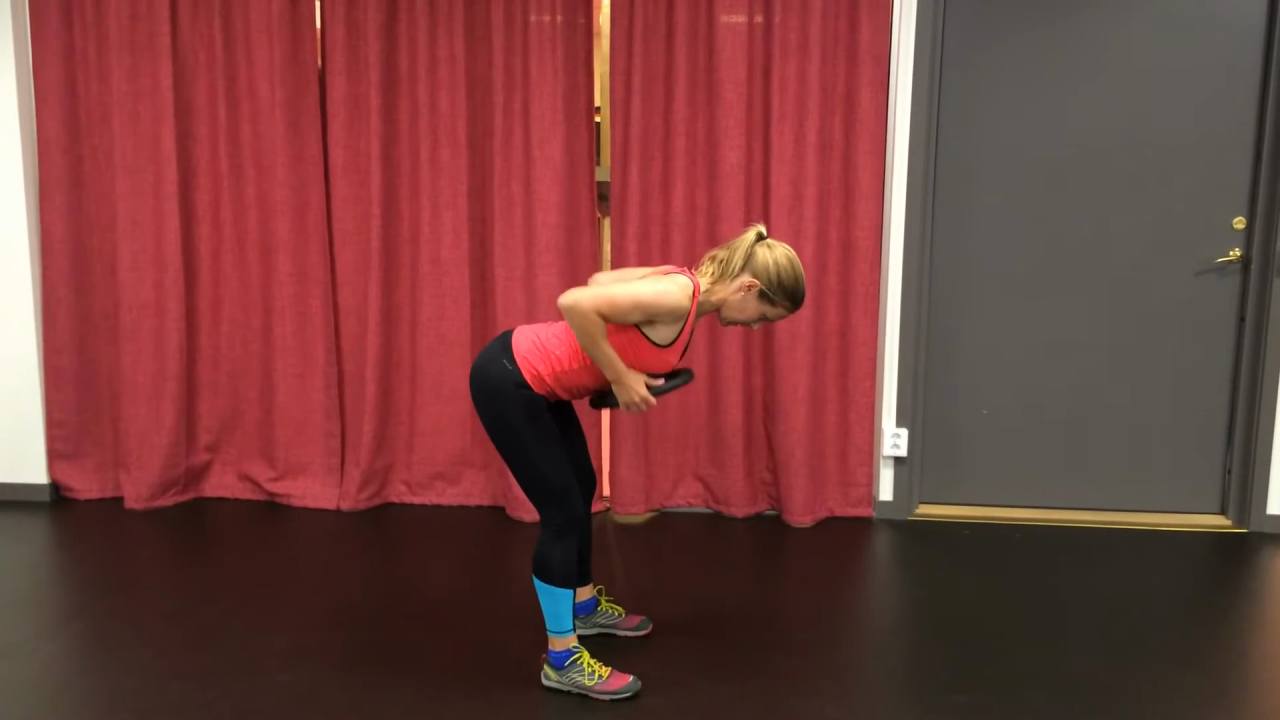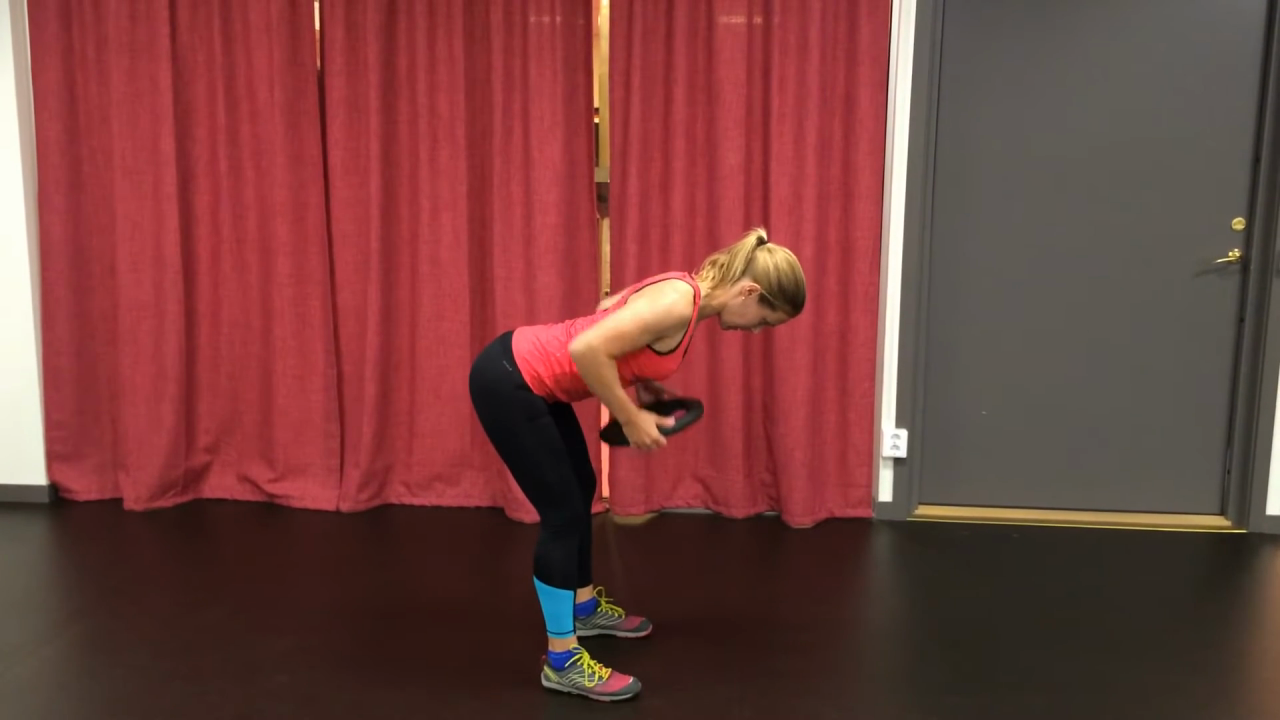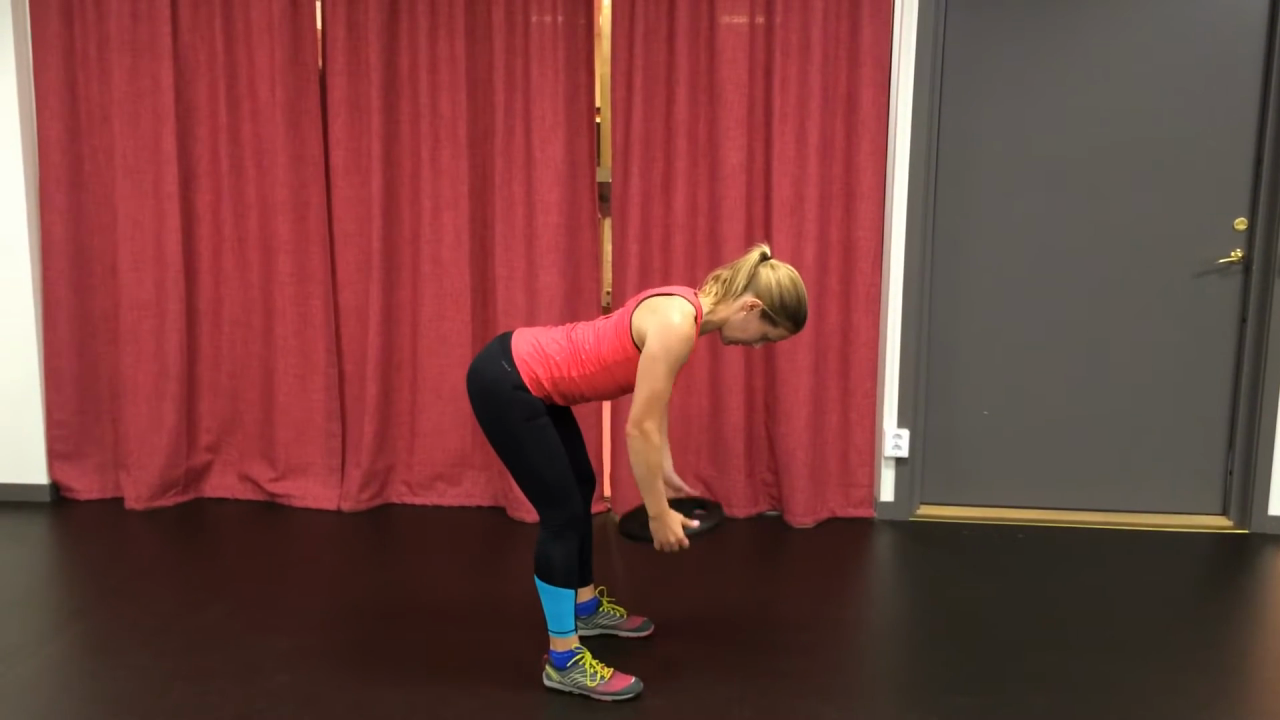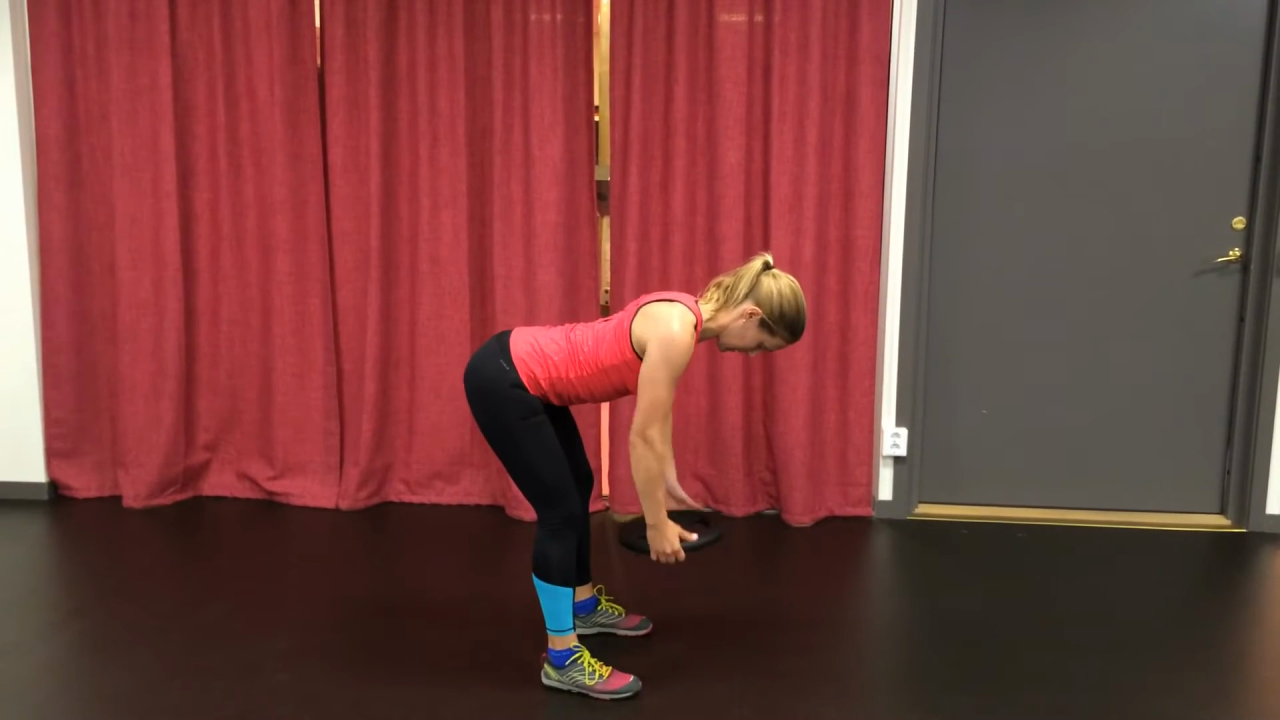
dt=0.3s
person 1, frame 1
left shoulder: (683, 285)
right shoulder: (676, 297)
left elbow: (599, 280)
right elbow: (574, 301)
left wrist: (631, 373)
right wrist: (620, 377)
left hip: (531, 372)
right hip: (508, 379)
left knee: (581, 488)
right knee: (563, 511)
left ankle: (584, 606)
right ankle: (562, 660)
person 1, frame 2
left shoulder: (686, 292)
right shoulder: (676, 304)
right elbow: (585, 350)
left wrist: (643, 385)
right wrist: (631, 419)
left hip: (530, 373)
right hip: (507, 381)
left knee: (580, 490)
right knee: (563, 513)
left ankle: (585, 608)
right ankle: (562, 661)
person 1, frame 3
left shoulder: (686, 308)
right shoulder: (677, 323)
left elbow: (647, 405)
right elbow: (640, 427)
left wrist: (664, 472)
right wrist: (660, 514)
left hip: (527, 372)
right hip: (505, 380)
left knee: (580, 488)
right knee: (563, 512)
left ankle: (586, 606)
right ankle: (564, 660)
person 1, frame 4
left shoulder: (685, 314)
right shoulder: (676, 331)
left elbow: (651, 413)
right elbow: (642, 436)
left wrist: (666, 481)
right wrist: (658, 525)
left hip: (525, 372)
right hip: (502, 379)
left knee: (578, 486)
right knee: (560, 509)
left ankle: (584, 606)
right ankle: (562, 659)
